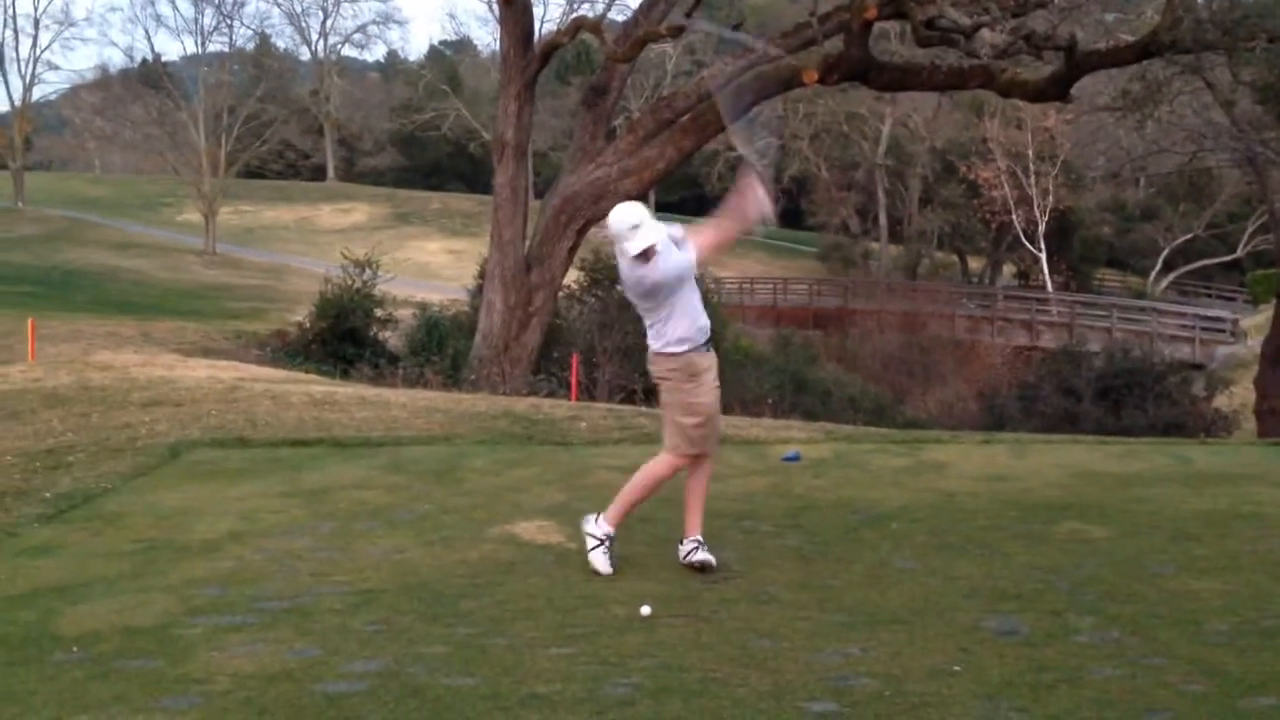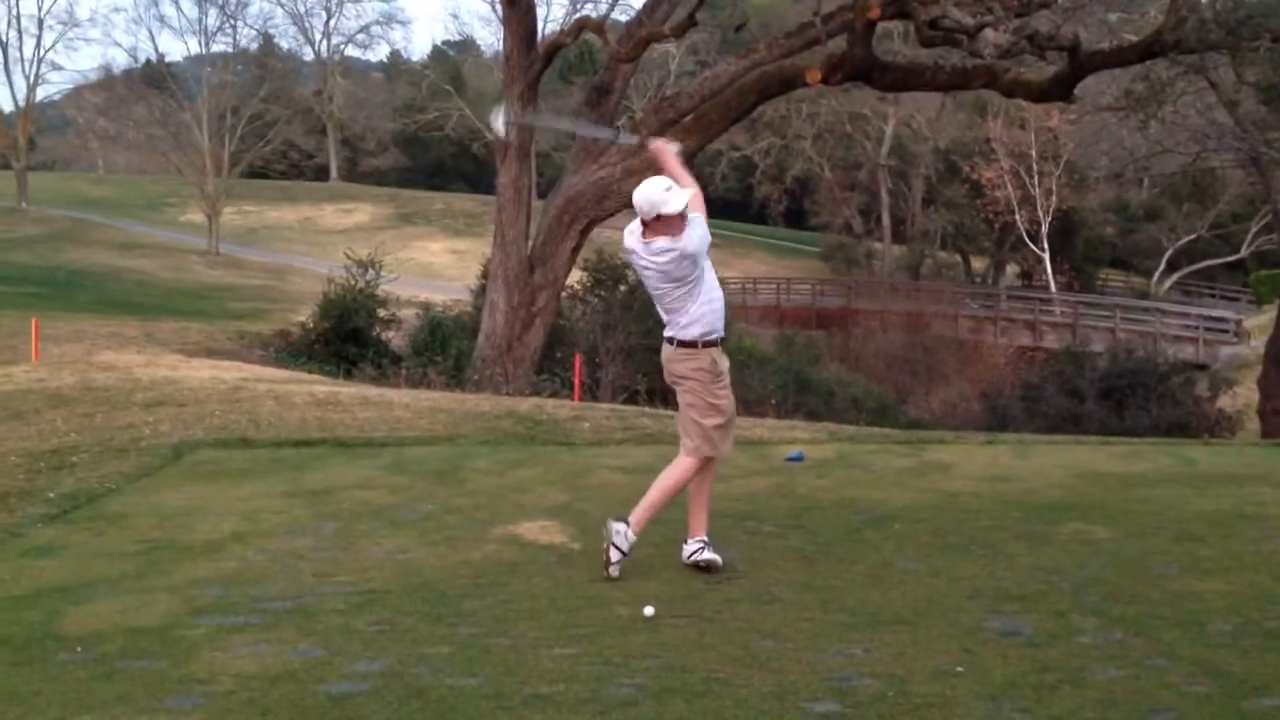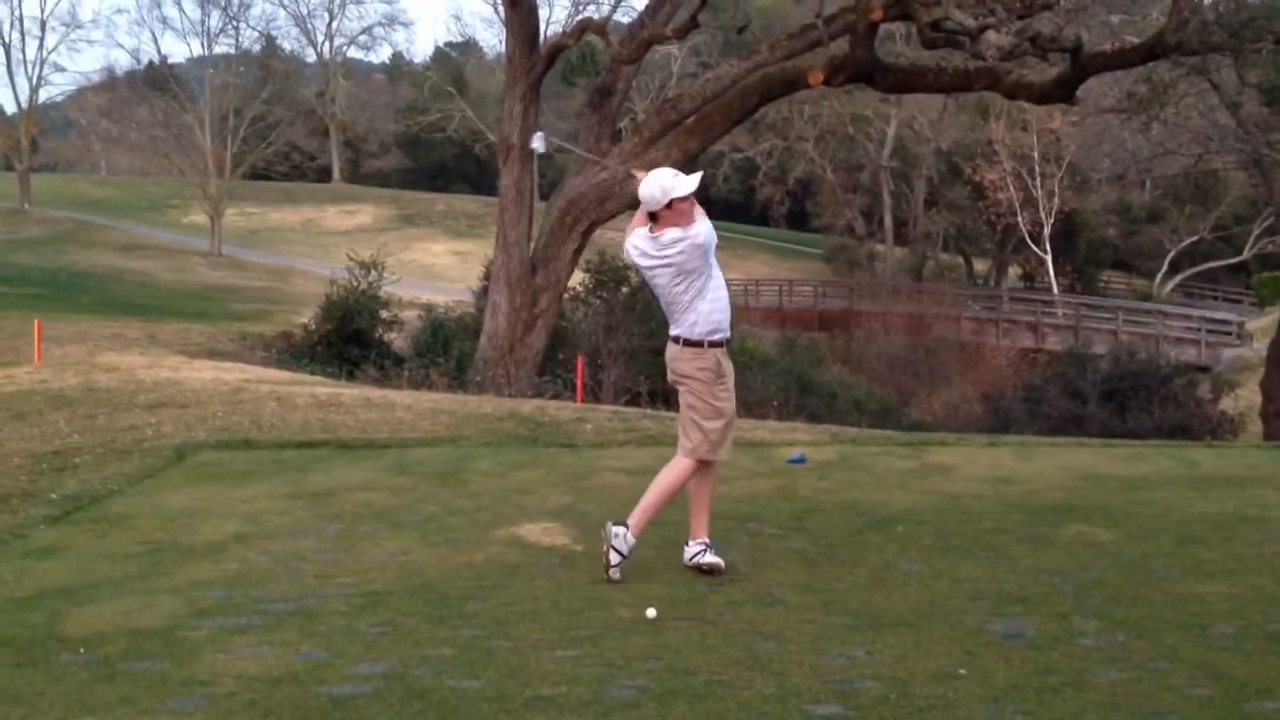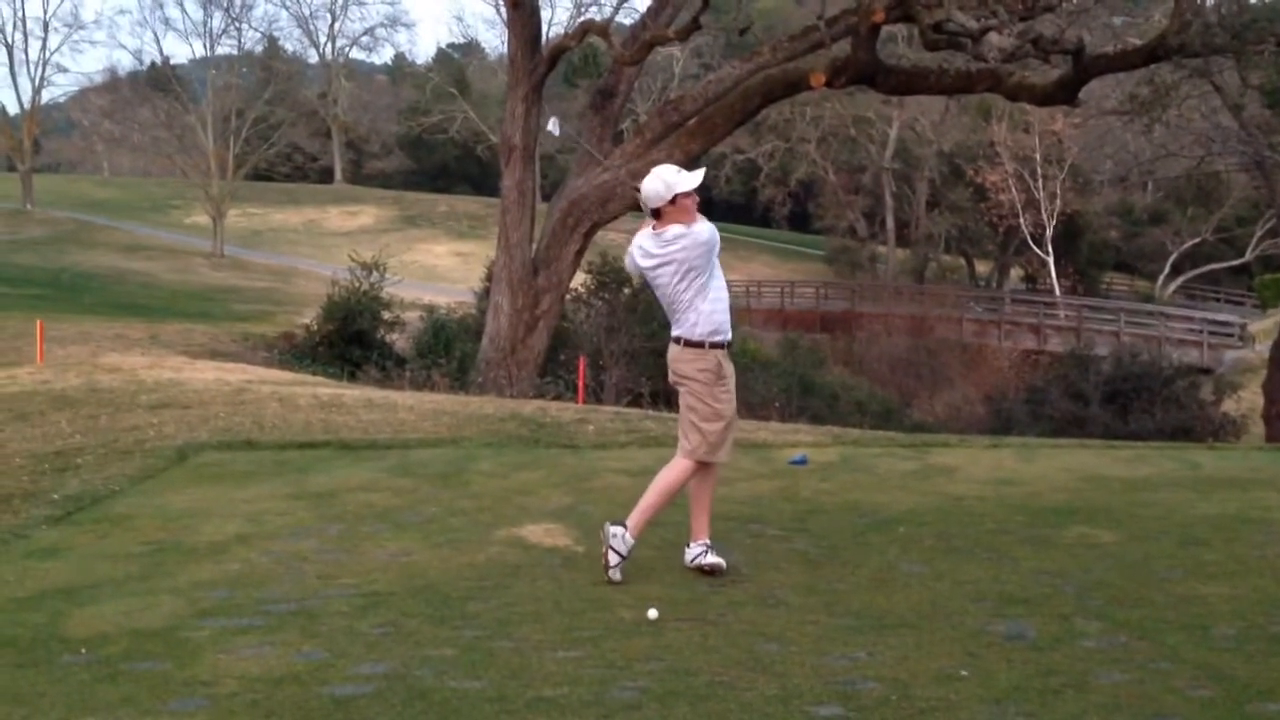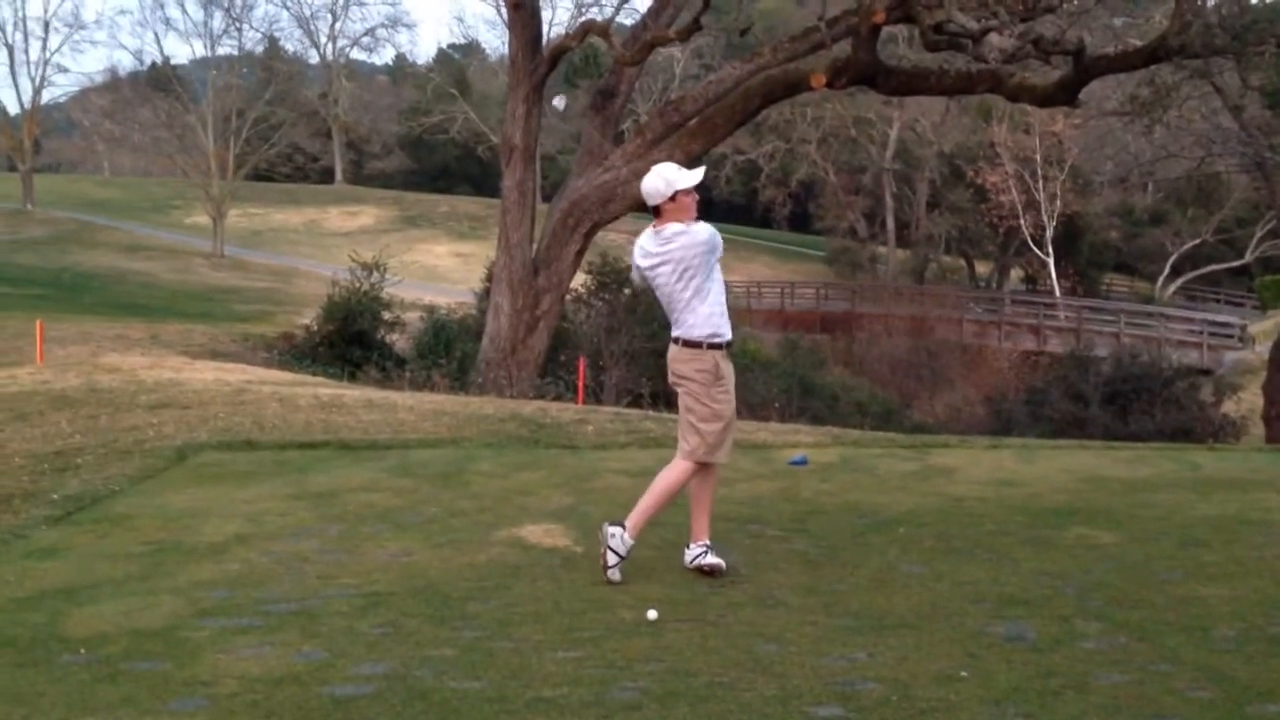
dt=0.2s
person 1, frame 1
left shoulder: (646, 230)
right shoulder: (650, 271)
left elbow: (691, 236)
right elbow: (706, 246)
left wrist: (742, 205)
right wrist: (747, 213)
left hip: (691, 357)
right hip: (680, 364)
left knee: (704, 449)
right knee: (680, 455)
left ankle: (692, 540)
right ankle: (605, 523)
person 1, frame 2
left shoulder: (635, 238)
right shoulder: (684, 249)
right elbow: (698, 202)
left wrist: (664, 164)
right wrist: (671, 158)
left hip: (691, 350)
right hip: (698, 357)
left knee: (708, 449)
right knee: (696, 453)
left ankle: (696, 538)
right ankle: (628, 528)
person 1, frame 3
left shoulder: (640, 245)
right shoulder: (696, 240)
right elbow: (700, 215)
left wrist: (646, 199)
right wrist: (653, 186)
left hip: (691, 350)
right hip: (703, 356)
left knee: (709, 450)
right knee: (693, 453)
left ankle: (698, 542)
right ankle: (627, 530)
person 1, frame 4
left shoulder: (642, 245)
right shoulder: (701, 237)
left elbow: (633, 267)
left wrist: (651, 214)
right wrist: (665, 208)
left hip: (691, 350)
right hip: (705, 356)
left knee: (710, 451)
right knee: (693, 454)
left ankle: (699, 543)
right ankle: (626, 531)
person 1, frame 5
left shoulder: (643, 247)
right shoulder: (701, 236)
left hip: (692, 351)
right hip: (704, 357)
left knee: (710, 452)
right knee: (692, 456)
left ankle: (699, 544)
right ankle: (625, 532)
